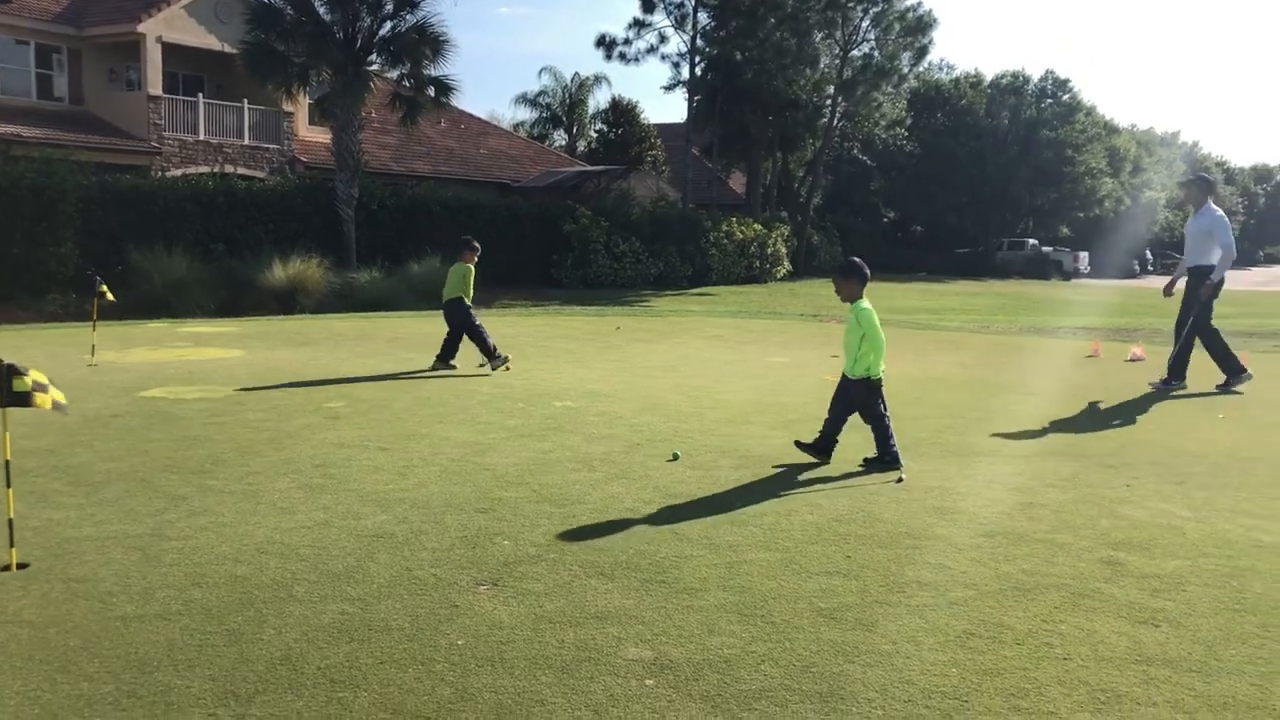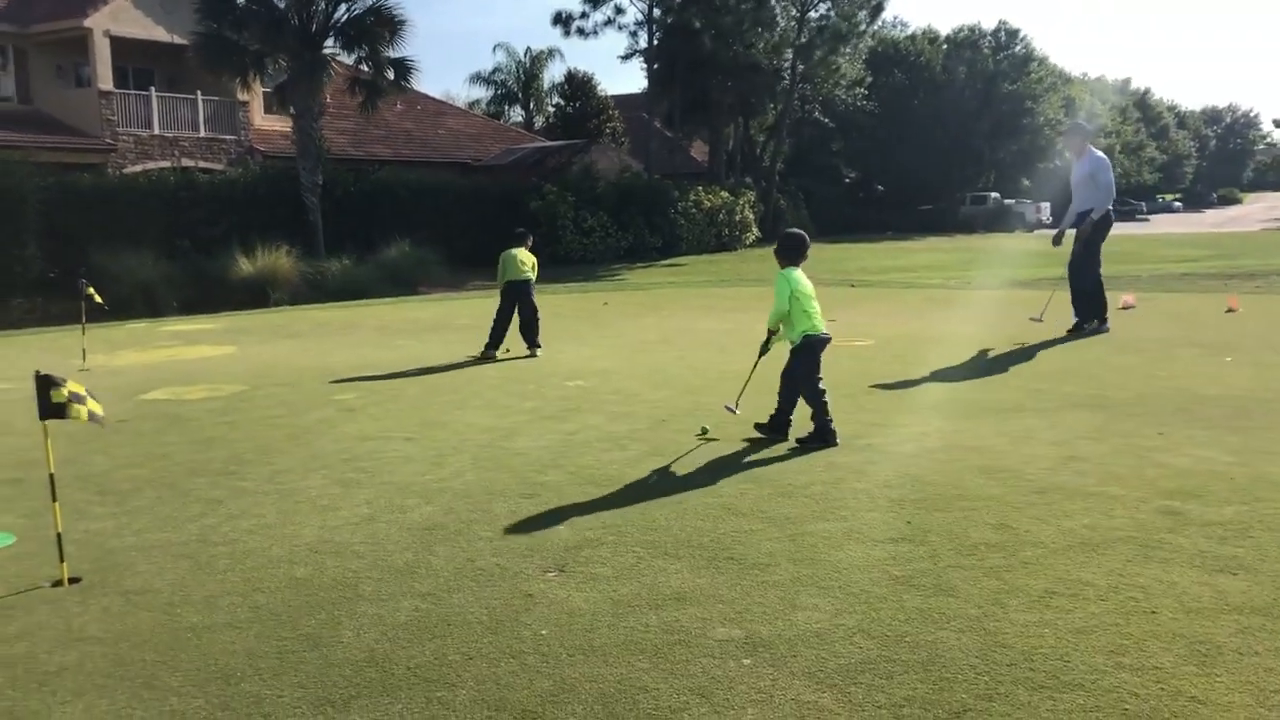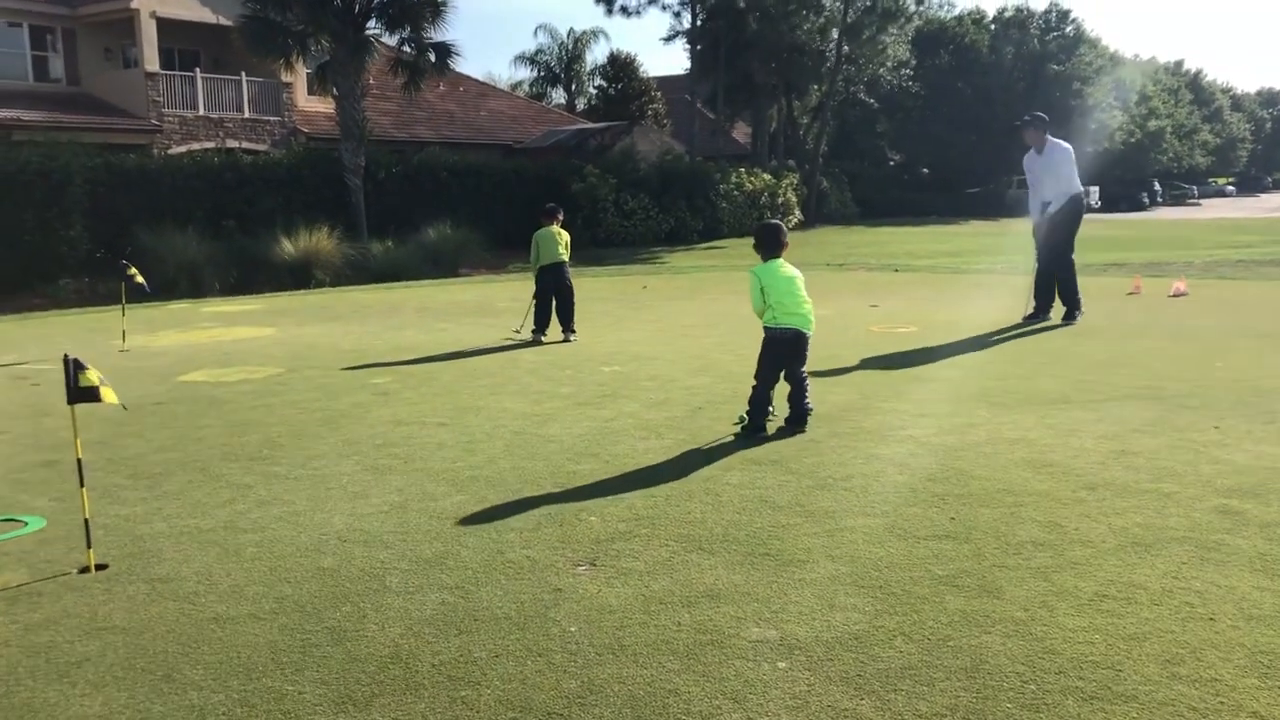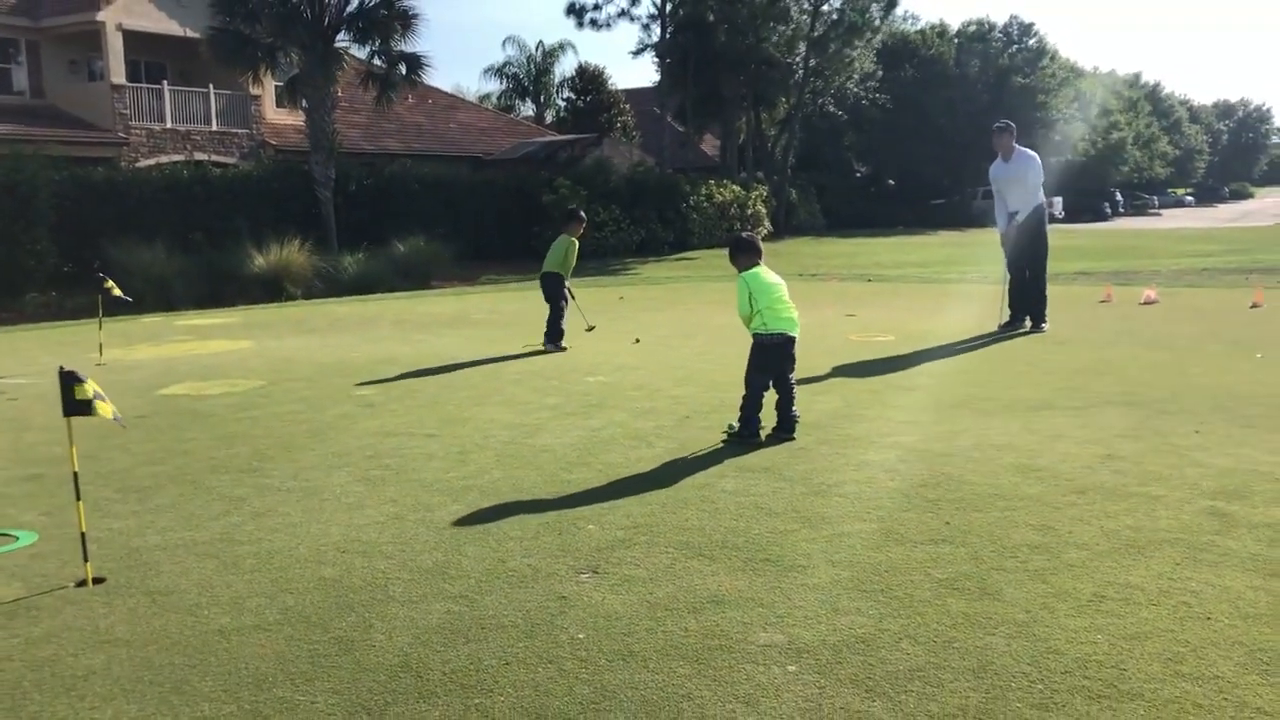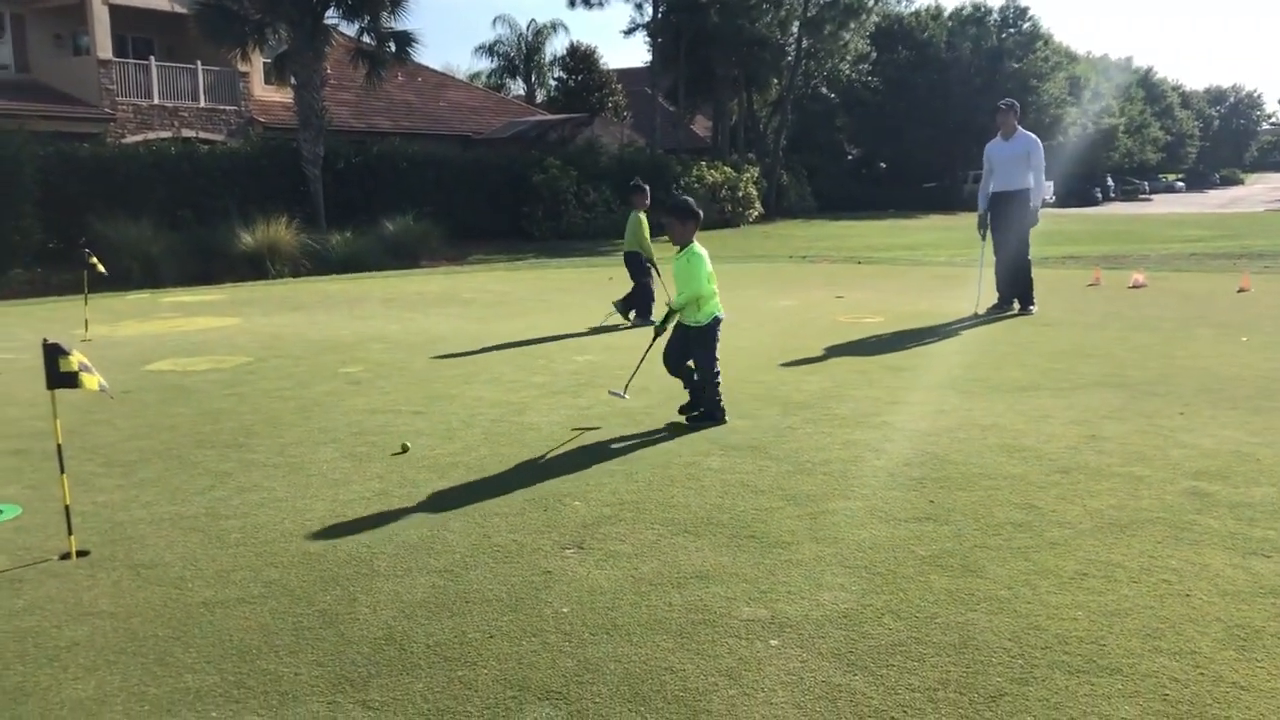
dt=1s
person 1, frame 1
left shoulder: (863, 311)
right shoulder: (855, 309)
left elbow: (878, 343)
left wrist: (875, 373)
left hip: (863, 377)
right hip: (851, 375)
left knee: (876, 417)
right knee: (836, 411)
left ankle: (889, 457)
right ankle: (822, 448)
person 1, frame 2
left shoulder: (783, 277)
right shoulder: (802, 279)
left elbow: (782, 309)
left wrist: (771, 329)
right wrist: (772, 339)
left hip: (807, 339)
right hip: (811, 337)
left knee: (809, 386)
right knee: (789, 381)
left ankle: (825, 433)
right ankle: (779, 424)
person 1, frame 3
left shoulder: (758, 273)
right shoulder: (795, 272)
left elbow: (759, 307)
right elbow: (798, 301)
left hip: (778, 331)
right hip: (803, 329)
left knee: (765, 379)
right knee: (797, 376)
left ankle: (756, 424)
right ankle: (798, 419)
person 1, frame 4
left shoulder: (745, 279)
right shoulder: (775, 277)
left elbow: (745, 312)
right elbow: (781, 307)
left wrist: (753, 327)
left hip: (767, 336)
right hip: (789, 334)
left knee: (754, 384)
right knee: (785, 382)
left ankle: (748, 430)
right ankle: (786, 427)
person 1, frame 5
left shoulder: (696, 255)
right shoulder: (681, 255)
left elbow: (697, 290)
left wrist: (672, 305)
right wrist: (666, 320)
left hip: (704, 321)
right hip: (687, 319)
left knee: (705, 368)
right knee: (671, 358)
left ankle: (713, 412)
right ankle: (699, 395)
person 2, frame 1
left shoulder: (1216, 217)
right shoulder: (1195, 216)
left elbow: (1229, 253)
left wrist: (1211, 281)
right wrist: (1174, 279)
left hip: (1207, 276)
right hip: (1196, 276)
left knee: (1187, 326)
right knee: (1202, 327)
left ankle: (1176, 377)
right ankle: (1235, 371)
person 2, frame 2
left shoulder: (1098, 160)
right shoulder: (1078, 163)
left elbow: (1108, 194)
left wrist: (1091, 220)
right wrist: (1063, 228)
left hip: (1097, 220)
right hip: (1085, 221)
left knee: (1078, 268)
right knee: (1089, 269)
left ankle: (1087, 319)
right ankle: (1097, 319)
person 2, frame 3
left shoulder: (1062, 150)
right shoulder: (1028, 159)
left elbow: (1067, 186)
right elbow: (1034, 191)
left wrist: (1048, 215)
right wrist: (1036, 221)
left hip: (1070, 204)
right hip: (1049, 208)
left knee: (1062, 255)
right knee: (1044, 258)
left ankle: (1073, 307)
right ankle: (1042, 308)
person 2, frame 4
left shoulder: (1029, 159)
right shoulder: (995, 169)
left elbow: (1033, 193)
right elbow: (999, 201)
left wrist: (1016, 223)
right wrist: (1003, 230)
left hip: (1033, 215)
right hip: (1012, 220)
left knee: (1036, 269)
right knee: (1015, 271)
left ankle: (1039, 318)
right ankle: (1017, 317)
person 2, frame 5
left shoulder: (1030, 141)
right shoulder: (991, 147)
left elbow: (1039, 175)
right elbow: (986, 179)
left wrist: (1036, 206)
right wrist: (982, 210)
left hip: (1020, 199)
right hip: (998, 201)
left knee: (1020, 251)
right knee: (1001, 254)
left ankle: (1027, 301)
right ankle: (1005, 299)
